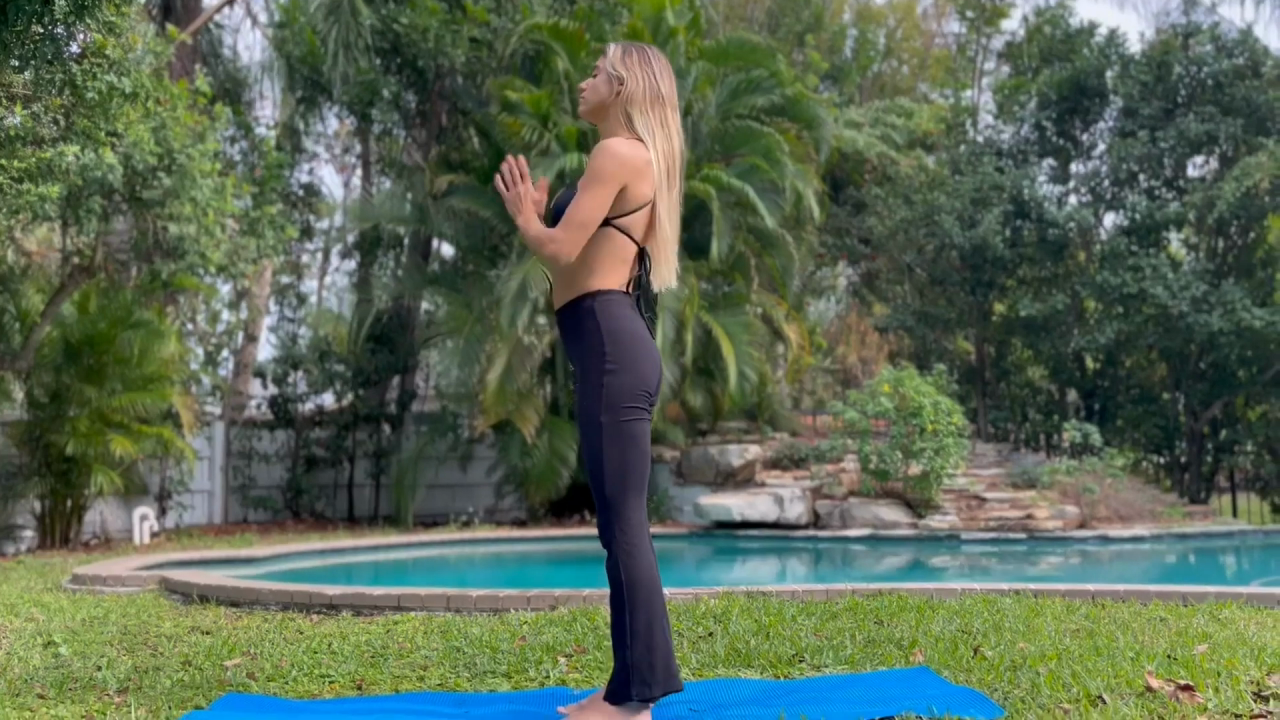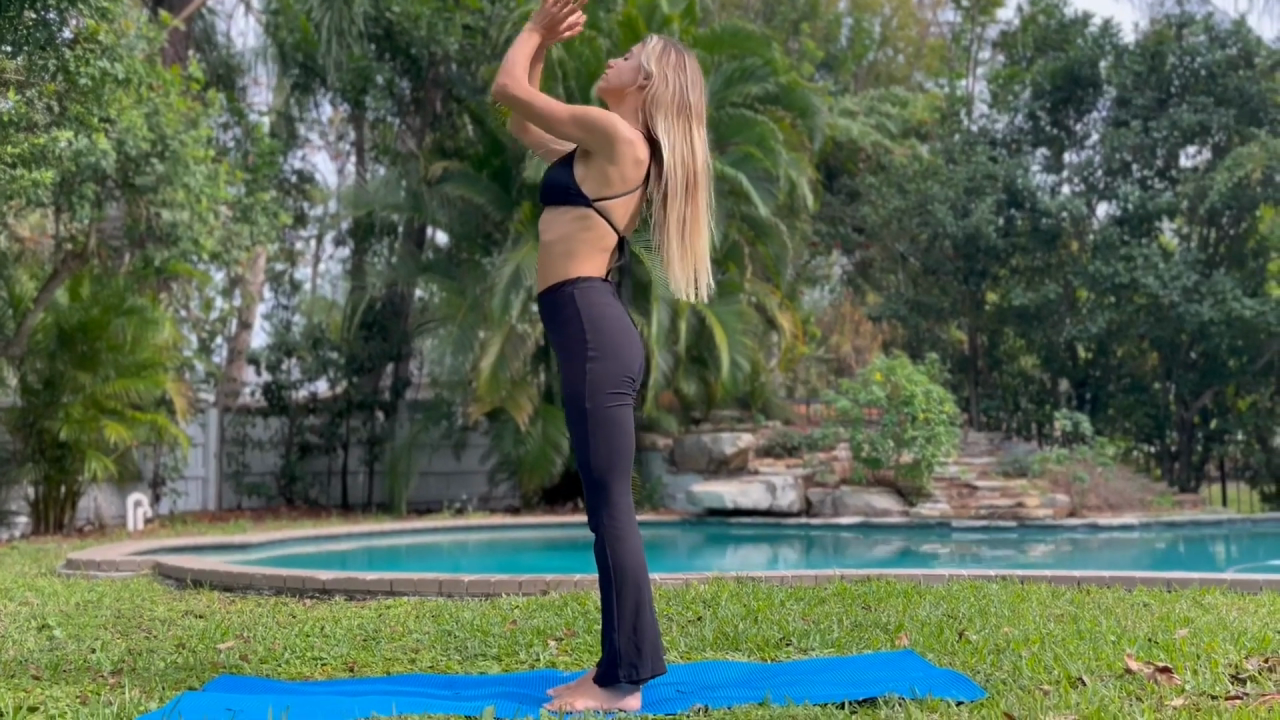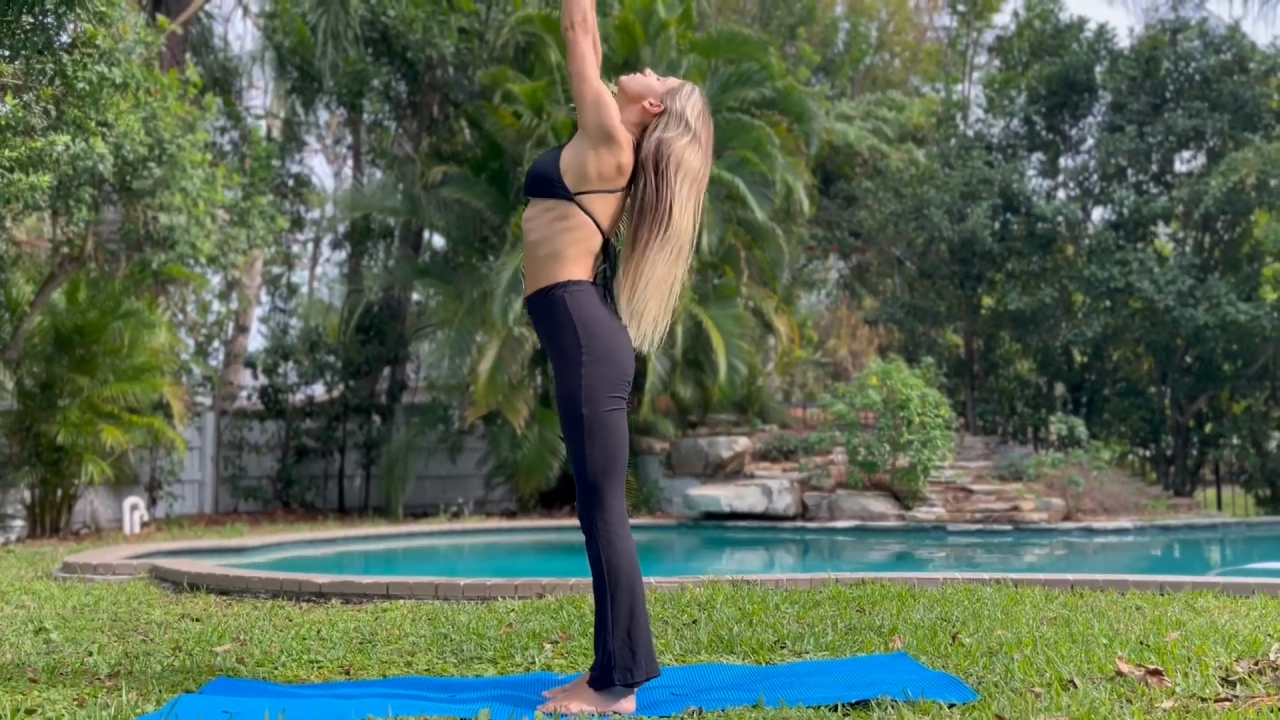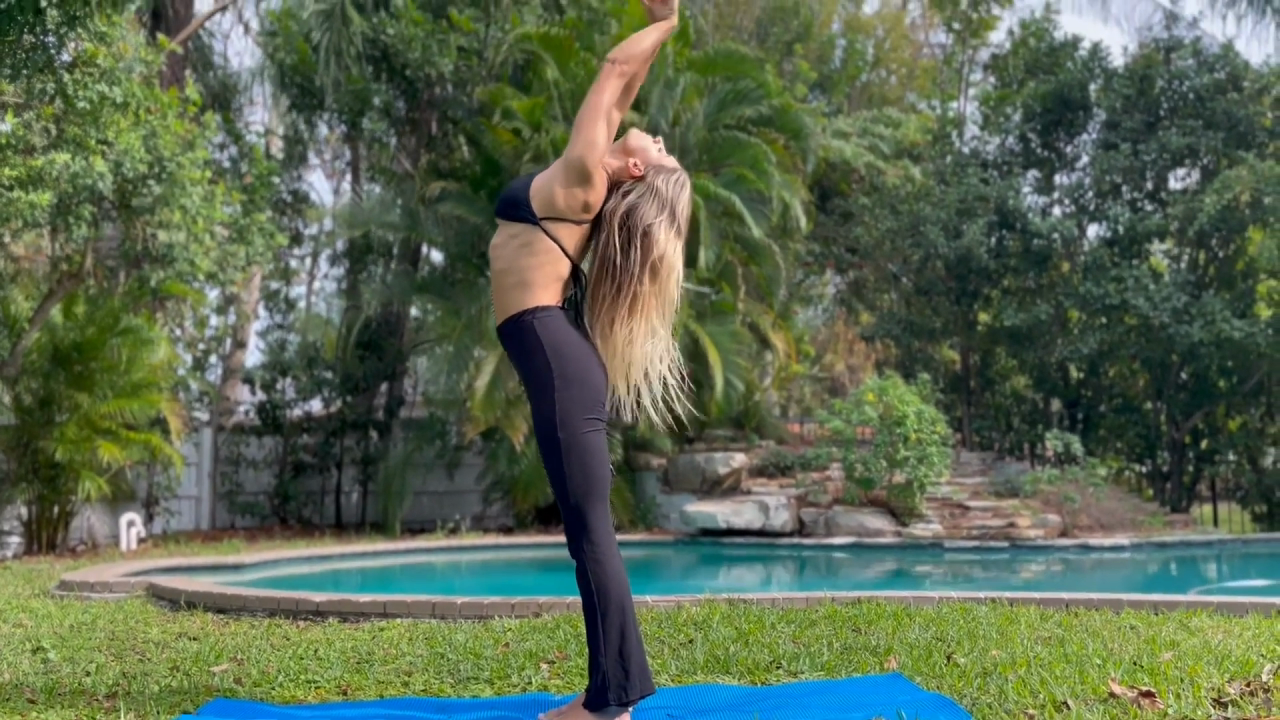
dt=0.7s
person 1, frame 1
left shoulder: (619, 153)
right shoulder: (623, 162)
left elbow: (561, 252)
left wrist: (522, 212)
right wrist: (535, 216)
left hip: (612, 350)
right hip: (610, 350)
left knee: (623, 523)
right knee: (622, 525)
person 1, frame 2
left shoulder: (615, 134)
right shoulder: (604, 148)
left elbow: (505, 90)
right elbow: (521, 126)
left hip: (592, 334)
right hip: (592, 334)
left knee: (610, 508)
right knee: (607, 508)
left ankle: (623, 681)
right ankle: (620, 667)
person 1, frame 3
left shoulder: (609, 138)
right shoulder: (605, 144)
left hip: (583, 334)
right hip: (582, 336)
left knee: (602, 510)
right knee: (599, 510)
person 1, frame 4
left shoulder: (583, 175)
right shoulder: (588, 182)
left elbow: (615, 67)
right elbow: (618, 90)
left hip: (557, 359)
right hip: (560, 360)
left knee: (589, 530)
right knee: (588, 530)
